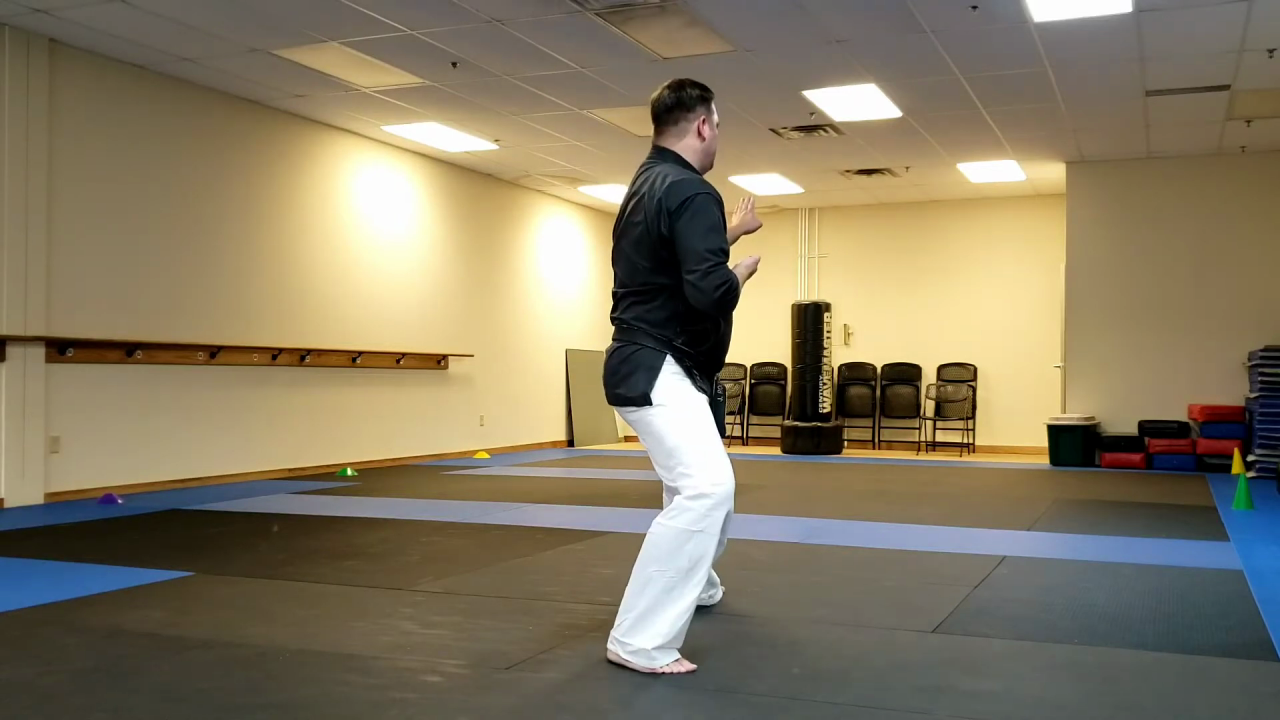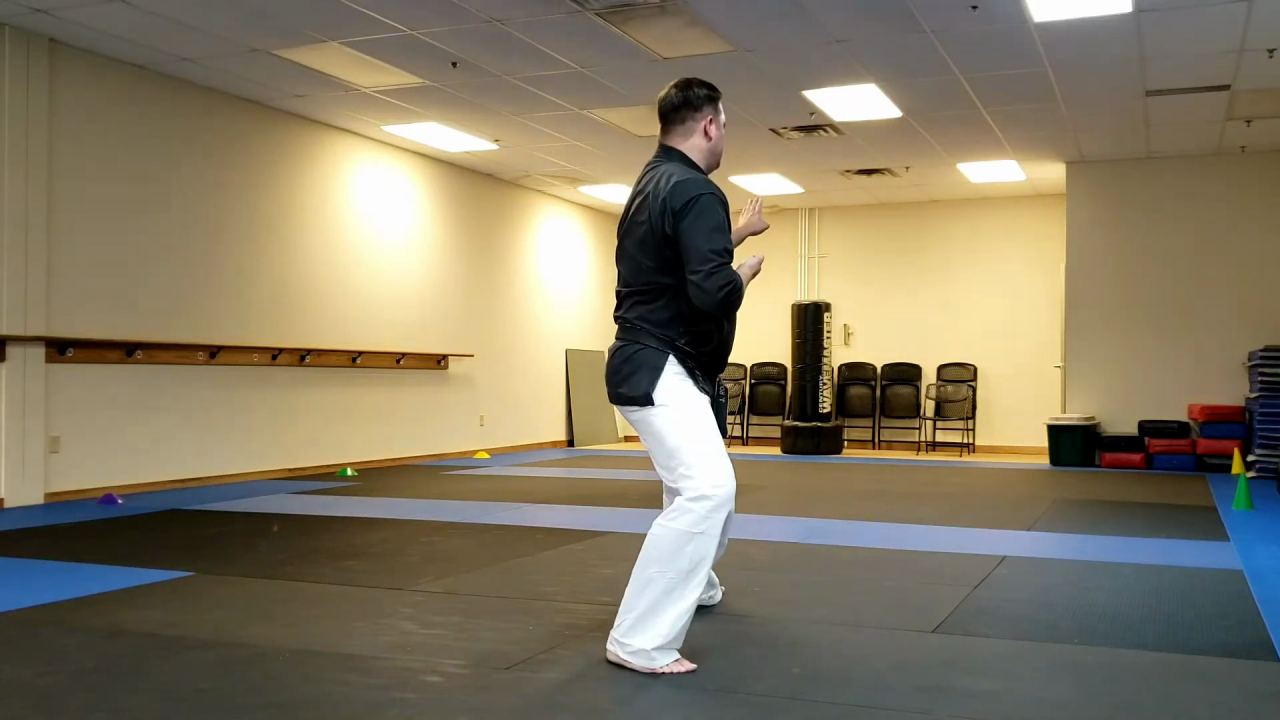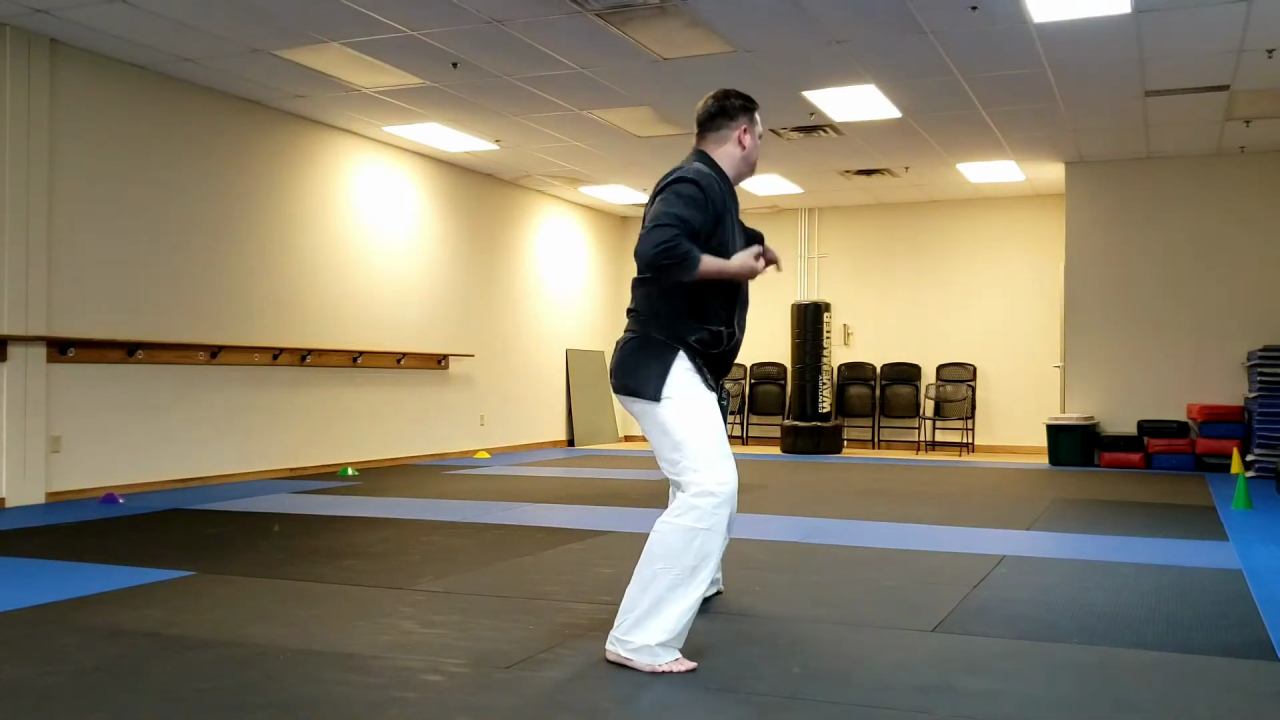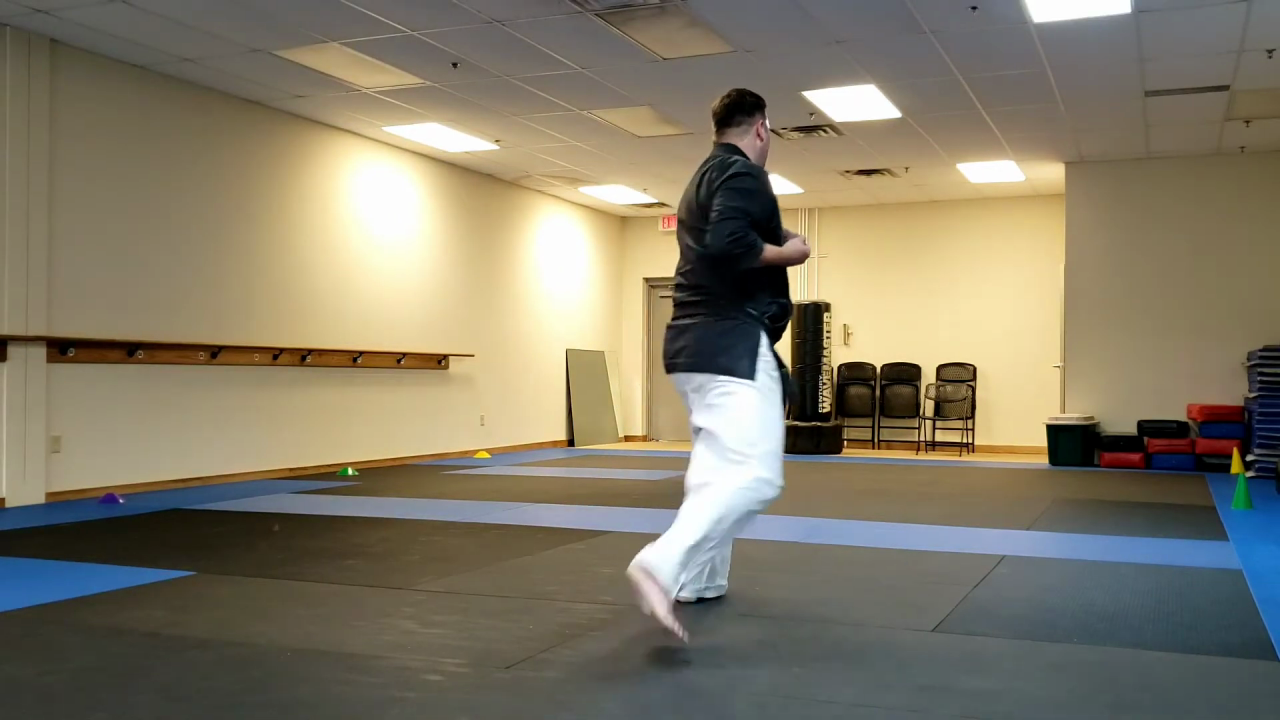
dt=0.3s
person 1, frame 1
left shoulder: (650, 183)
right shoulder: (689, 191)
right elbow: (710, 292)
left wrist: (732, 231)
right wrist: (744, 268)
left hip: (648, 362)
right hip: (659, 369)
left knee: (697, 483)
right knee: (706, 489)
left ankle: (695, 584)
right ankle: (639, 641)
person 1, frame 2
left shoulder: (657, 181)
right shoulder: (693, 190)
right elbow: (714, 290)
left wrist: (739, 232)
right wrist: (747, 268)
left hip: (656, 362)
right hip: (660, 368)
left knee: (698, 485)
right knee: (707, 491)
left ankle: (694, 585)
right ankle: (639, 641)
person 1, frame 3
left shoulder: (706, 186)
right shoulder: (695, 182)
right elbow: (657, 251)
left wrist: (750, 251)
right wrist: (734, 267)
left hip: (677, 361)
right hip: (667, 364)
left knee: (704, 482)
right knee: (710, 488)
left ankle: (697, 578)
right ankle: (639, 639)
person 1, frame 4
left shoulder: (705, 177)
right shoulder: (743, 176)
right elbow: (727, 244)
left wrist: (778, 240)
right wrist: (786, 255)
left hip: (695, 342)
right hip: (731, 342)
left knee: (716, 466)
right knee: (752, 474)
left ankle: (700, 580)
right ankle: (661, 568)
